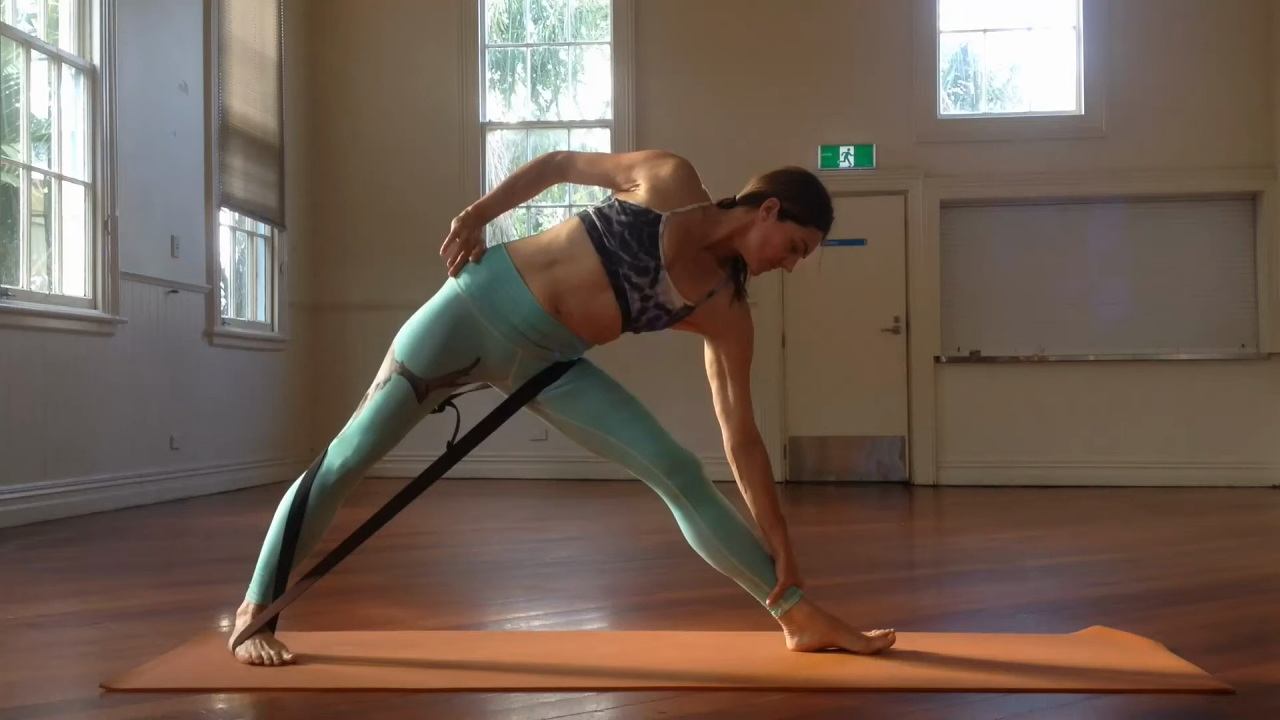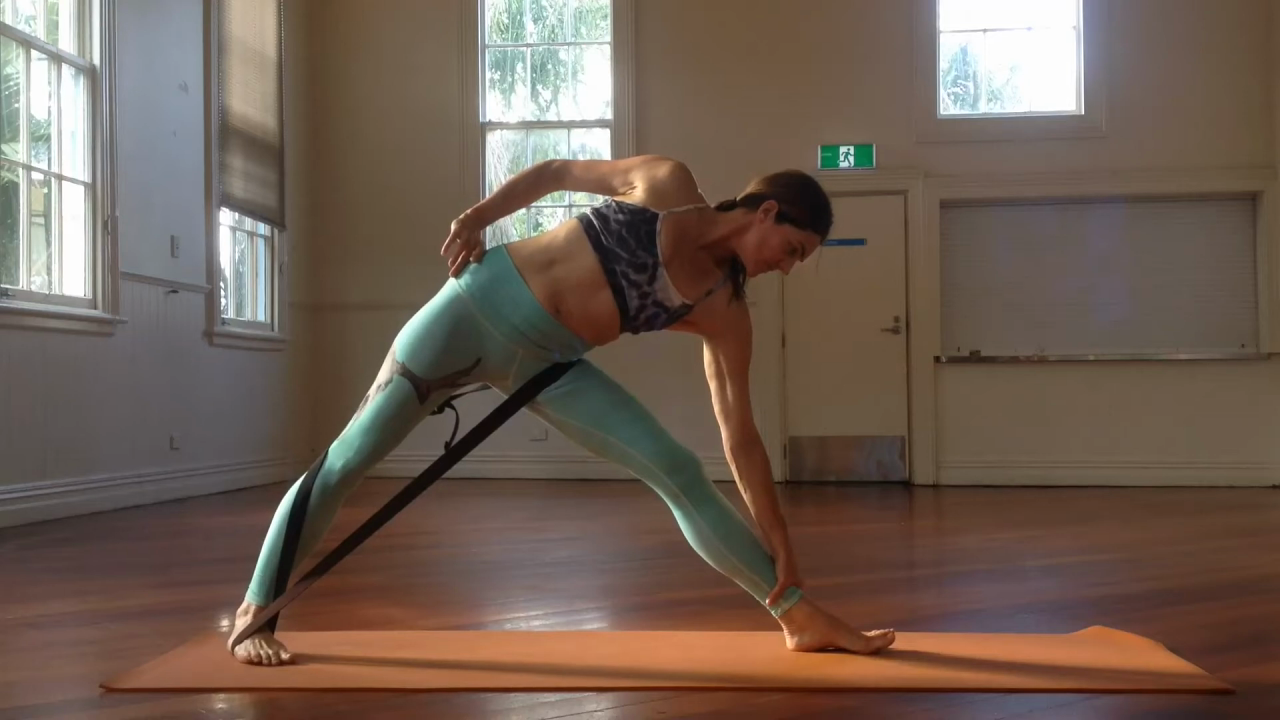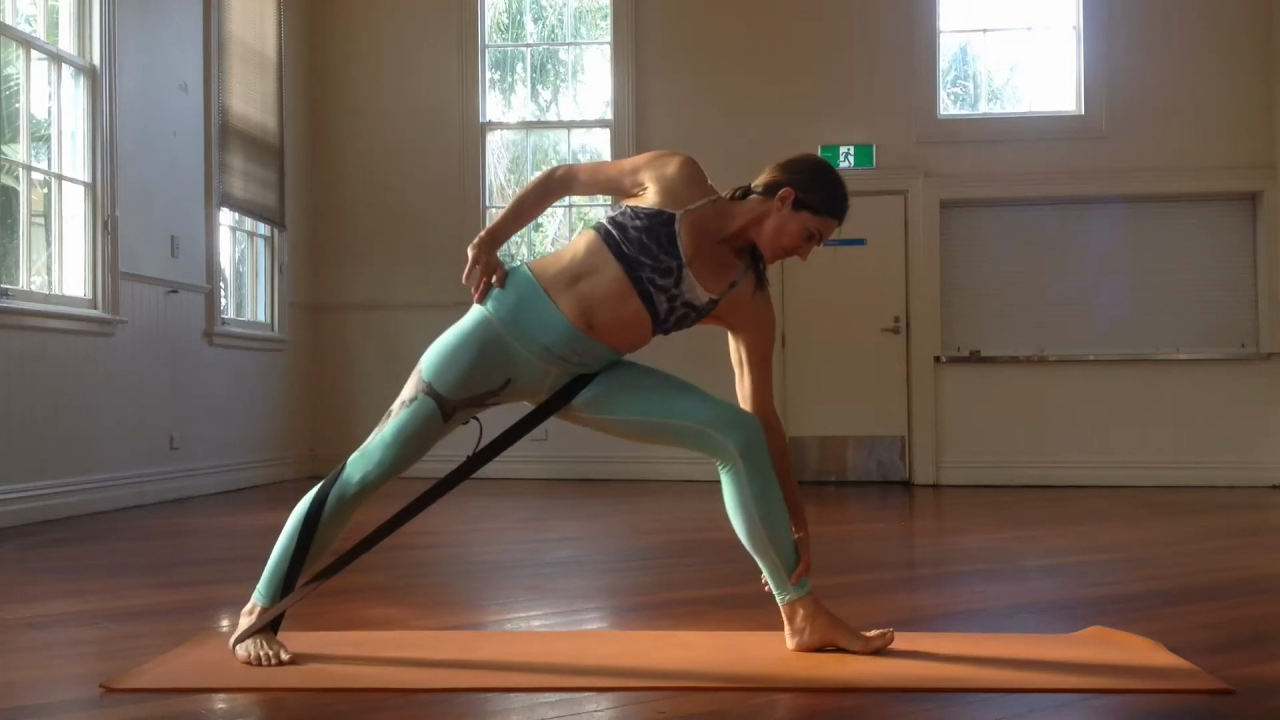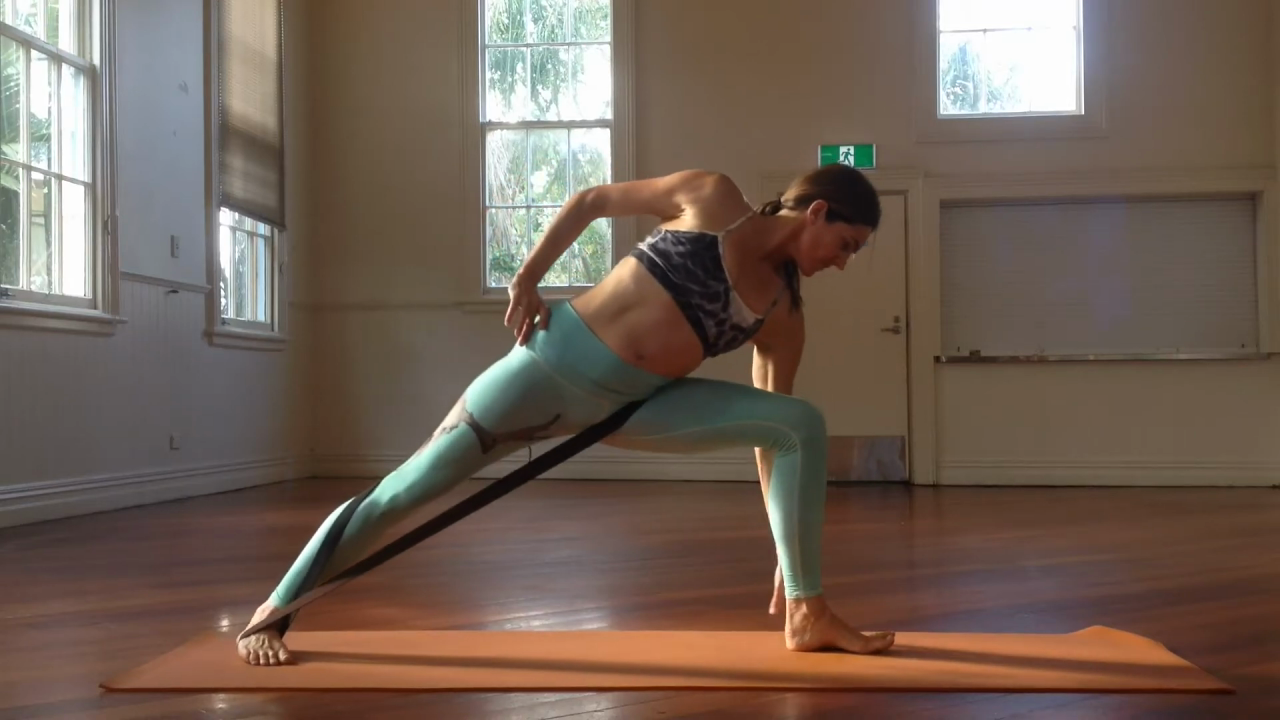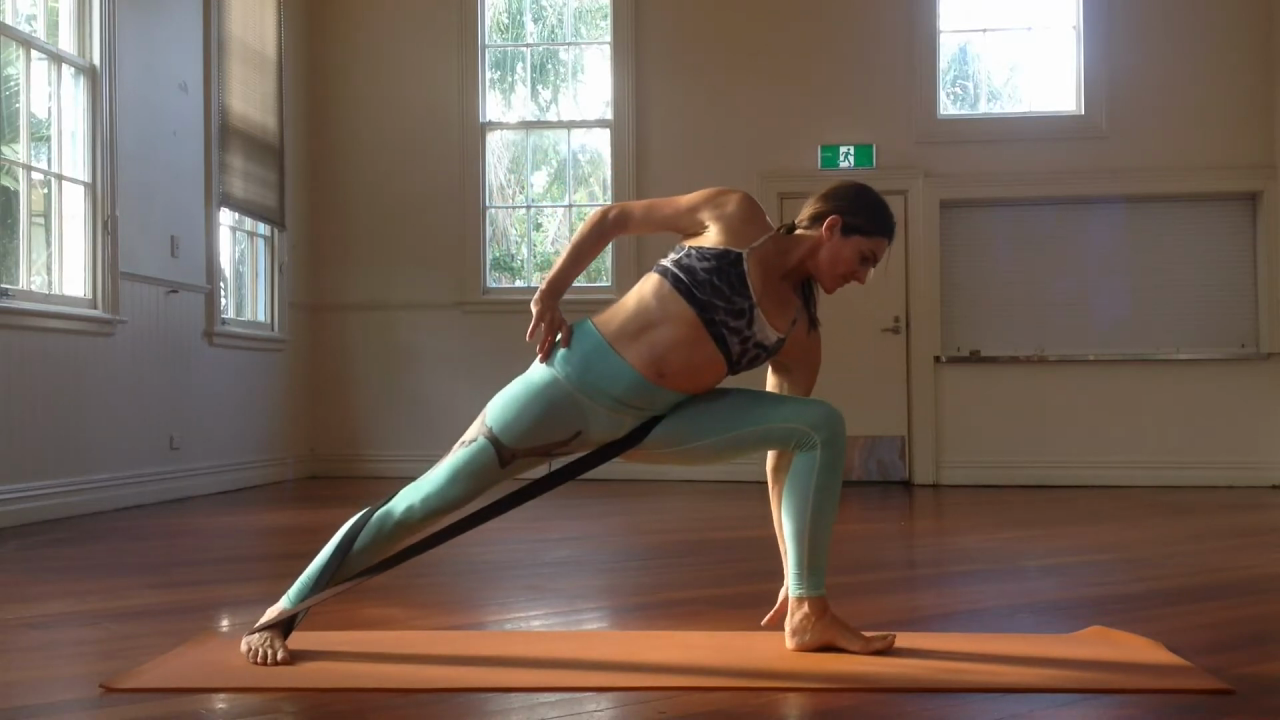
dt=0.7s
person 1, frame 1
left shoulder: (726, 311)
right shoulder: (669, 180)
left elbow: (741, 436)
right elbow: (557, 164)
left wrist: (780, 544)
right wrist: (476, 214)
left hip: (546, 361)
right hip: (477, 305)
left knee: (678, 472)
right knee: (347, 458)
left ankle: (798, 617)
right ankle: (253, 611)
person 1, frame 2
left shoulder: (724, 311)
right shoulder: (666, 183)
left elbow: (741, 437)
right elbow: (556, 172)
left wrist: (779, 543)
right wrist: (476, 217)
left hip: (545, 361)
right hip: (476, 306)
left knee: (679, 471)
right knee: (348, 459)
left ankle: (798, 616)
right ankle: (253, 611)
person 1, frame 3
left shoulder: (748, 301)
right shoulder: (677, 178)
left elbow: (762, 415)
right elbow: (562, 177)
left wrist: (795, 517)
right wrist: (489, 239)
left hip: (578, 375)
right hip: (505, 324)
left knee: (741, 435)
right knee: (366, 472)
left ankle: (801, 613)
right ankle: (258, 612)
person 1, frame 4
left shoulder: (783, 317)
right shoulder: (712, 197)
left elbow: (772, 432)
right elbow: (592, 200)
left wrist: (790, 551)
right wrist: (527, 277)
left hip: (627, 406)
right hip: (552, 360)
left knee: (803, 425)
right knee: (401, 494)
left ankle: (807, 614)
right ankle: (273, 612)
person 1, frame 5
left shoulder: (800, 337)
right shoulder: (734, 215)
left elbow: (784, 450)
right elbow: (613, 217)
left wrist: (792, 569)
right wrist: (549, 293)
left hip: (648, 423)
right hip: (573, 377)
left knee: (822, 425)
right knee: (421, 503)
left ankle: (809, 613)
right ankle: (282, 612)
